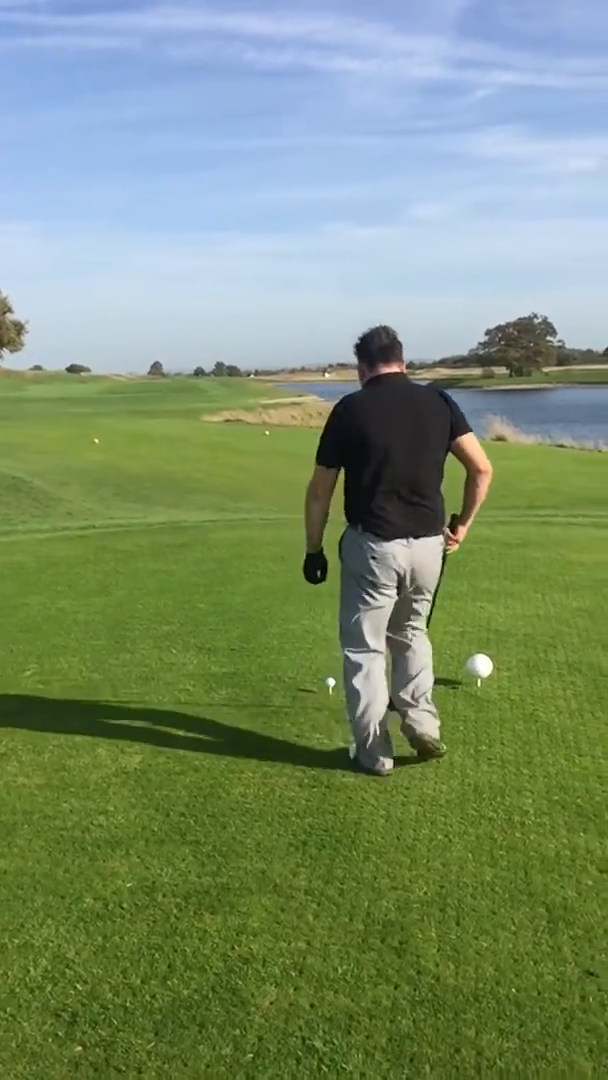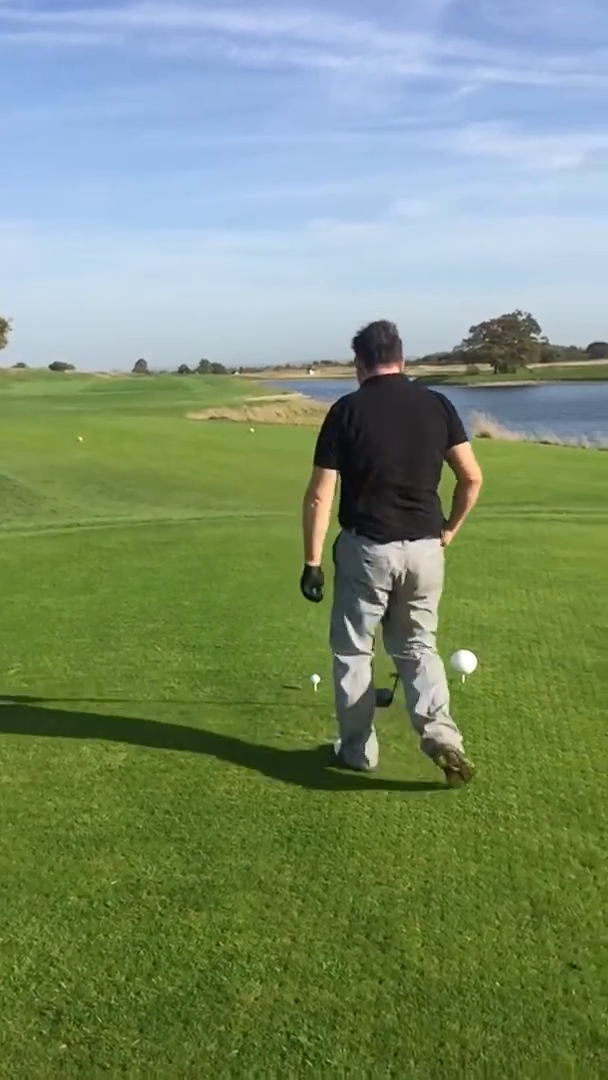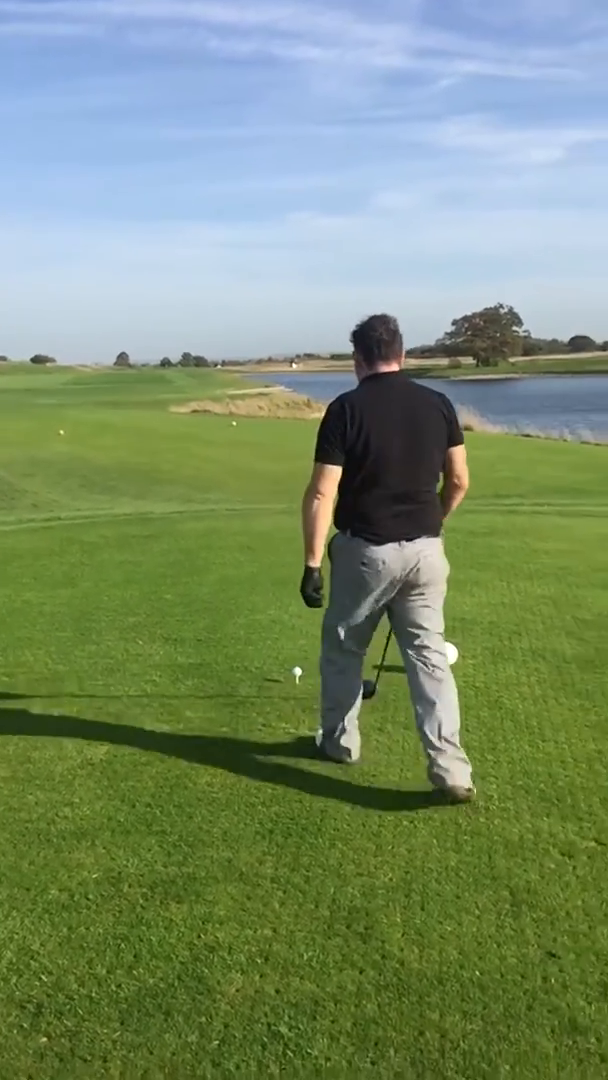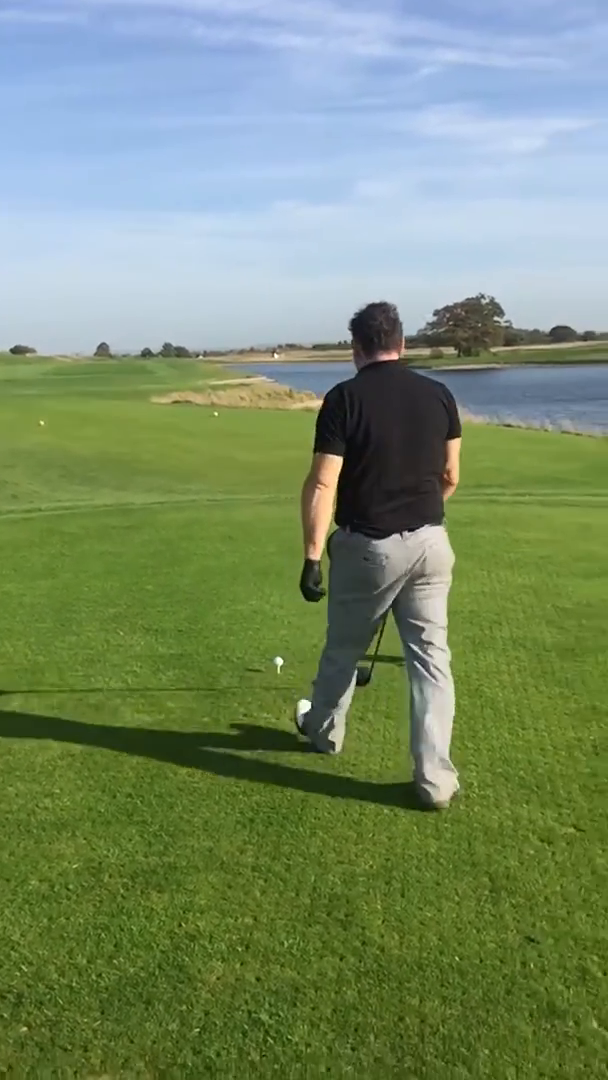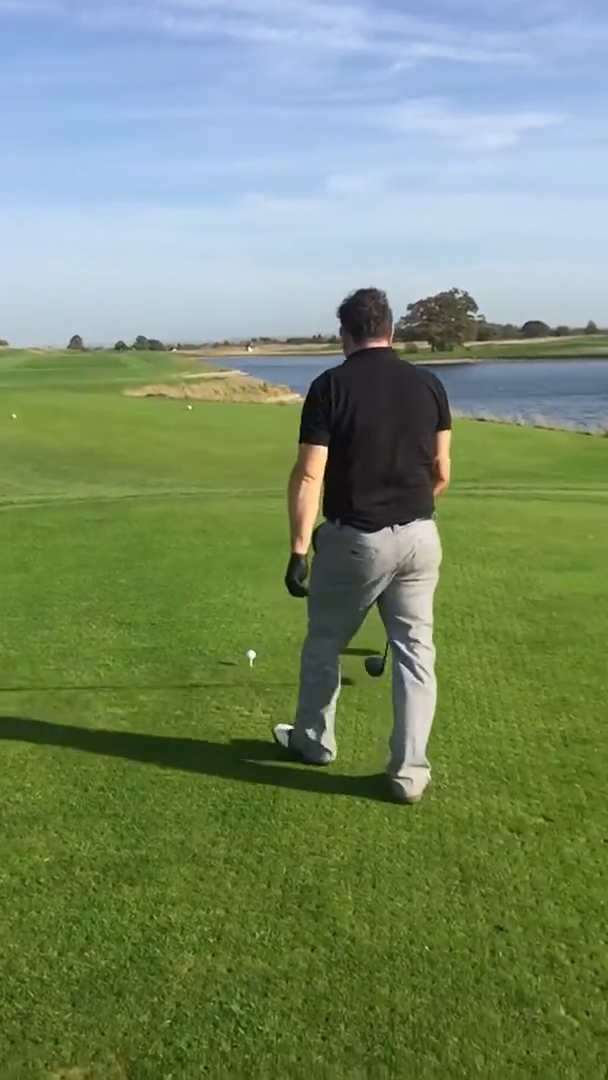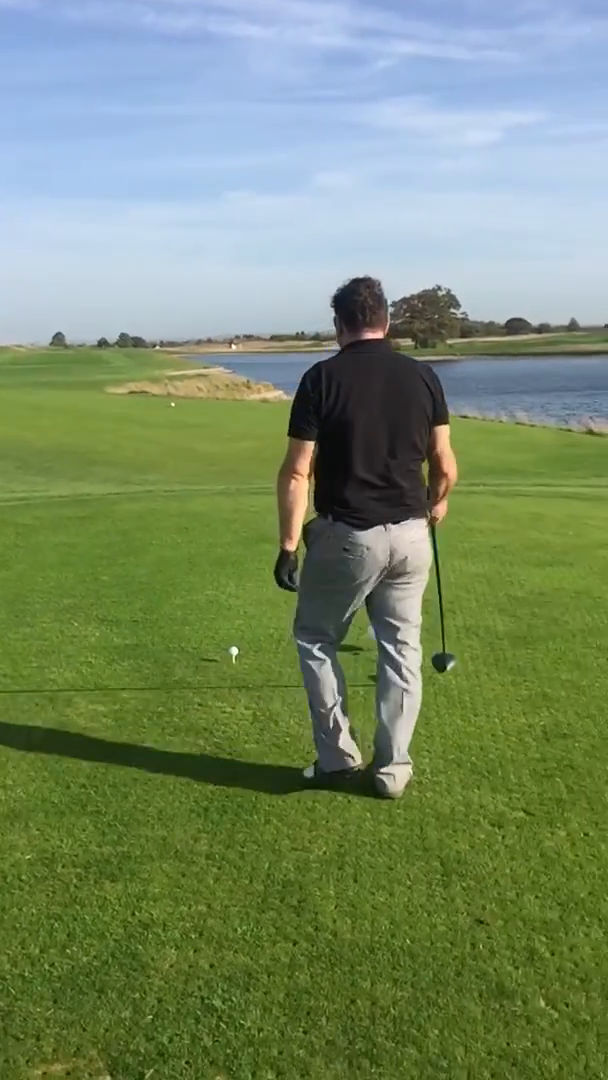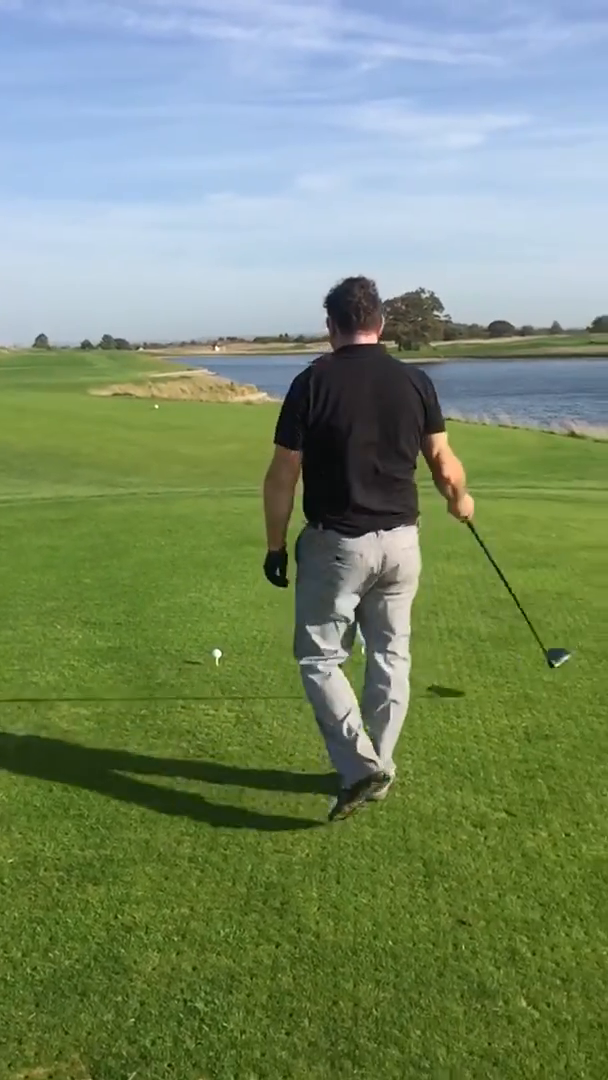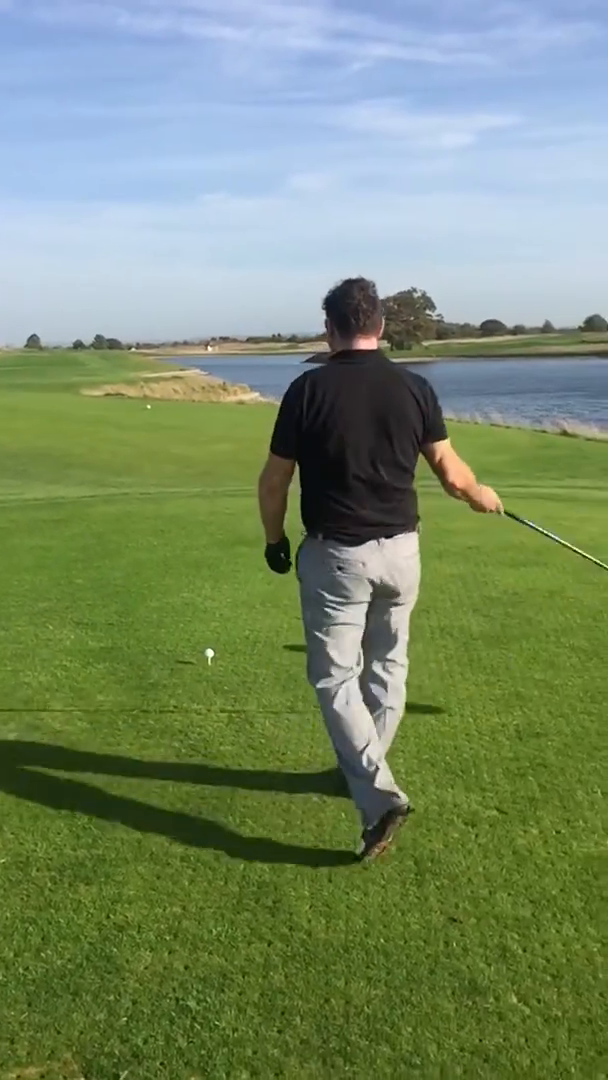
dt=0.1s
person 1, frame 1
left shoulder: (349, 410)
right shoulder: (439, 403)
left elbow: (320, 489)
right elbow: (481, 468)
left wrist: (313, 548)
right wrist: (463, 524)
left hip: (372, 545)
right hip: (426, 544)
left knee: (364, 651)
right knee: (411, 633)
left ankle: (374, 750)
right ankle: (421, 720)
person 1, frame 2
left shoulder: (347, 411)
right shoulder: (438, 406)
left elbow: (321, 494)
right elbow: (471, 479)
left wrist: (312, 562)
right wrist: (449, 528)
left hip: (366, 550)
right hip: (423, 548)
left knee: (353, 653)
right knee: (418, 646)
left ankle: (358, 750)
right ankle: (439, 731)
person 1, frame 3
left shoulder: (347, 408)
right shoulder: (437, 404)
left elbow: (322, 493)
right elbow: (458, 481)
left wrist: (313, 564)
left hip: (364, 550)
right hip: (425, 549)
left knee: (343, 651)
right knee: (429, 656)
left ankle: (339, 740)
right ankle: (448, 764)
person 1, frame 4
left shoulder: (344, 398)
right shoulder: (438, 394)
left elbow: (323, 484)
right elbow: (449, 476)
left wrist: (312, 557)
left hip: (366, 545)
right hip: (430, 542)
left knee: (344, 647)
right knee: (430, 656)
left ankle: (321, 726)
right ankle: (435, 777)
person 1, frame 5
left shoulder: (330, 386)
right shoulder: (428, 384)
left elbow: (309, 476)
right elbow: (441, 471)
left wrist: (298, 550)
left hip: (353, 539)
right hip: (419, 536)
left knee: (324, 641)
right knee: (415, 653)
left ankle: (313, 739)
right ankle: (409, 771)
person 1, frame 6
left shoulder: (323, 378)
right shoulder: (422, 377)
left elbow: (296, 471)
right elbow: (442, 464)
left wrist: (288, 546)
right wrist: (437, 504)
left hip: (346, 536)
right hip: (410, 533)
left knee: (316, 639)
right knee: (402, 654)
left ankle: (338, 753)
right ankle: (392, 767)
person 1, frame 7
left shoulder: (313, 382)
right shoulder: (416, 382)
left elbow: (281, 477)
right elbow: (445, 467)
left wrist: (276, 547)
right wrist: (461, 502)
left hip: (336, 542)
right hip: (400, 542)
left knee: (319, 658)
right knee: (390, 658)
left ankle: (359, 762)
right ankle: (377, 763)
person 1, frame 8
left shoulder: (309, 388)
right shoulder: (414, 388)
left elbow: (273, 481)
right elbow: (452, 473)
left wrist: (274, 540)
right wrist: (485, 501)
left hip: (335, 556)
right hip: (400, 550)
left knee: (336, 681)
right knee: (386, 670)
left ankle: (379, 794)
right ankle: (366, 768)
